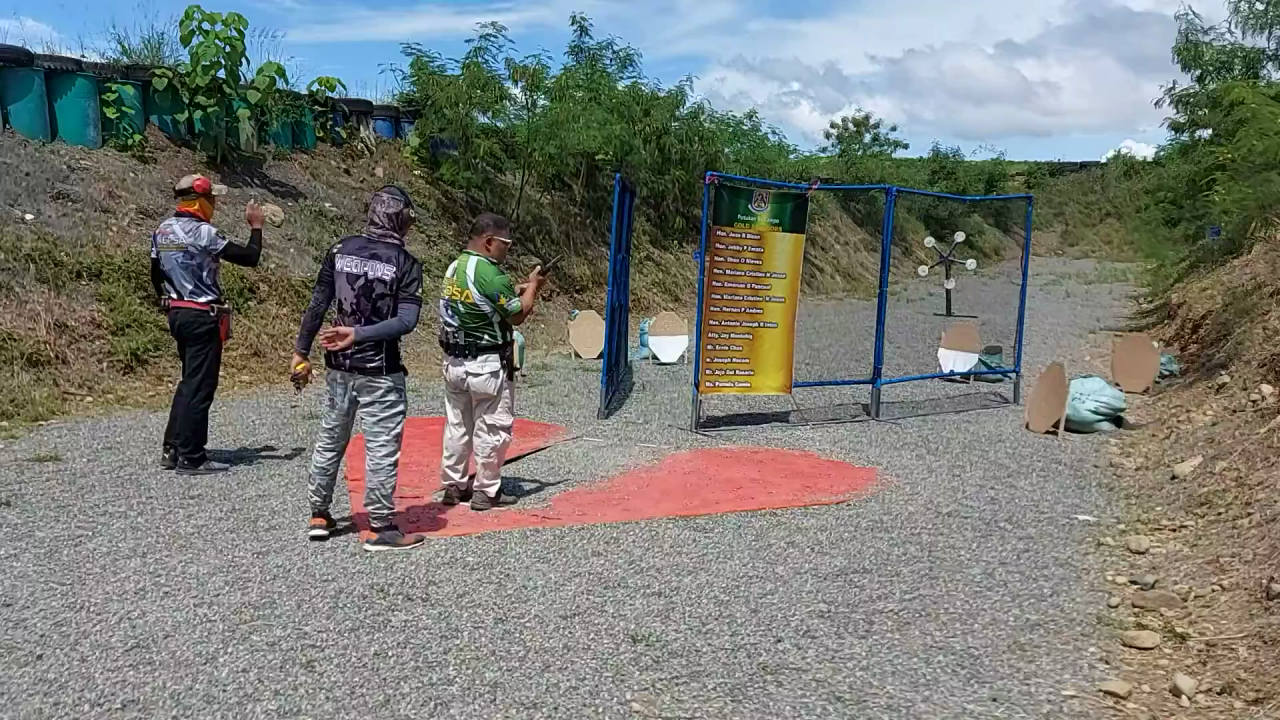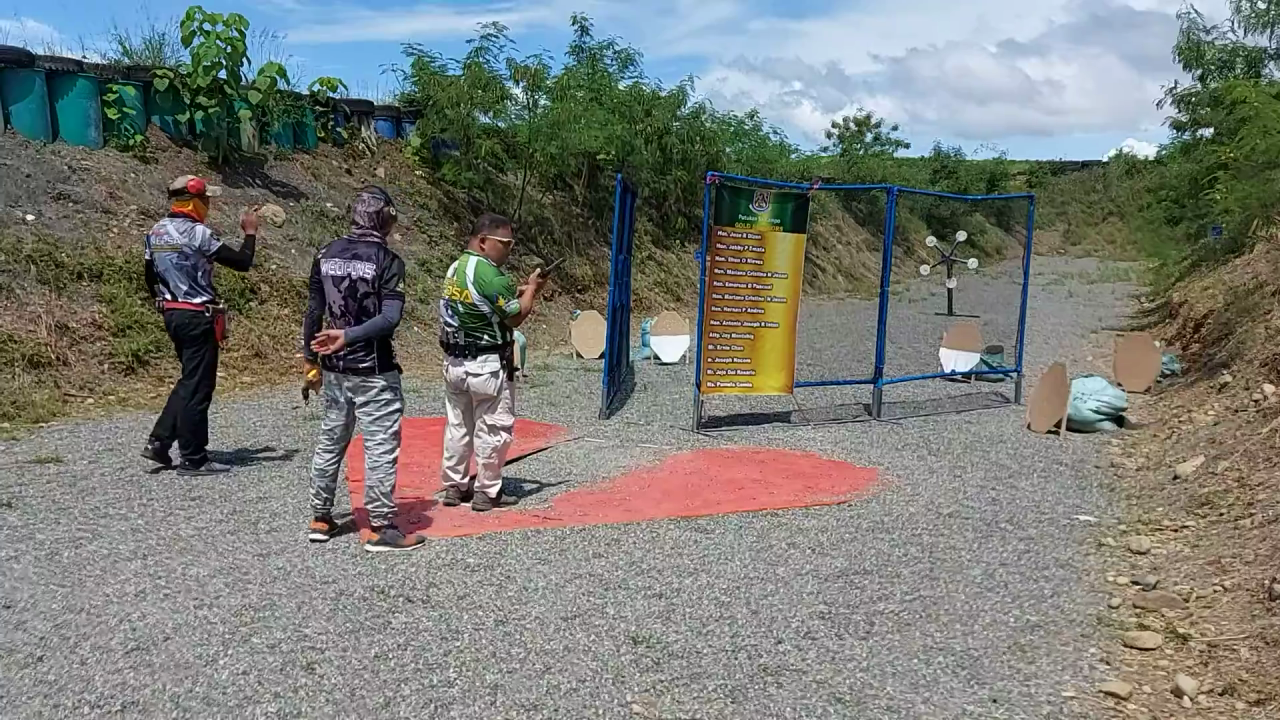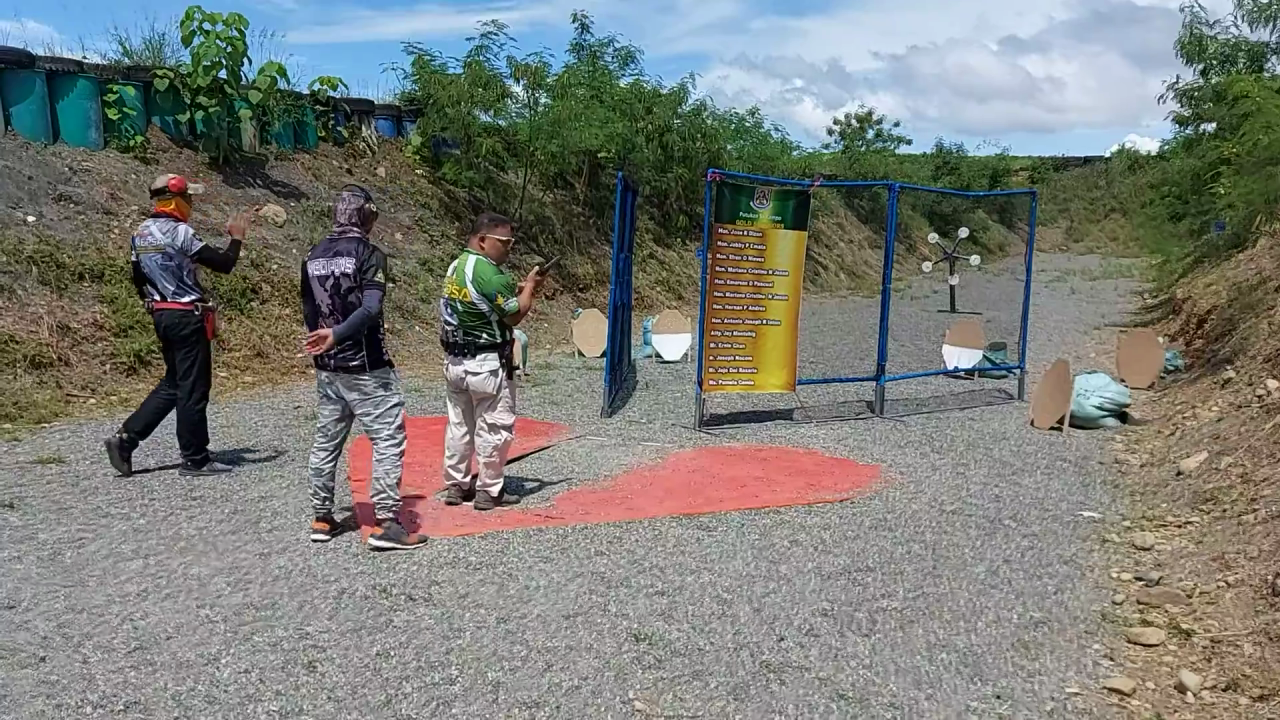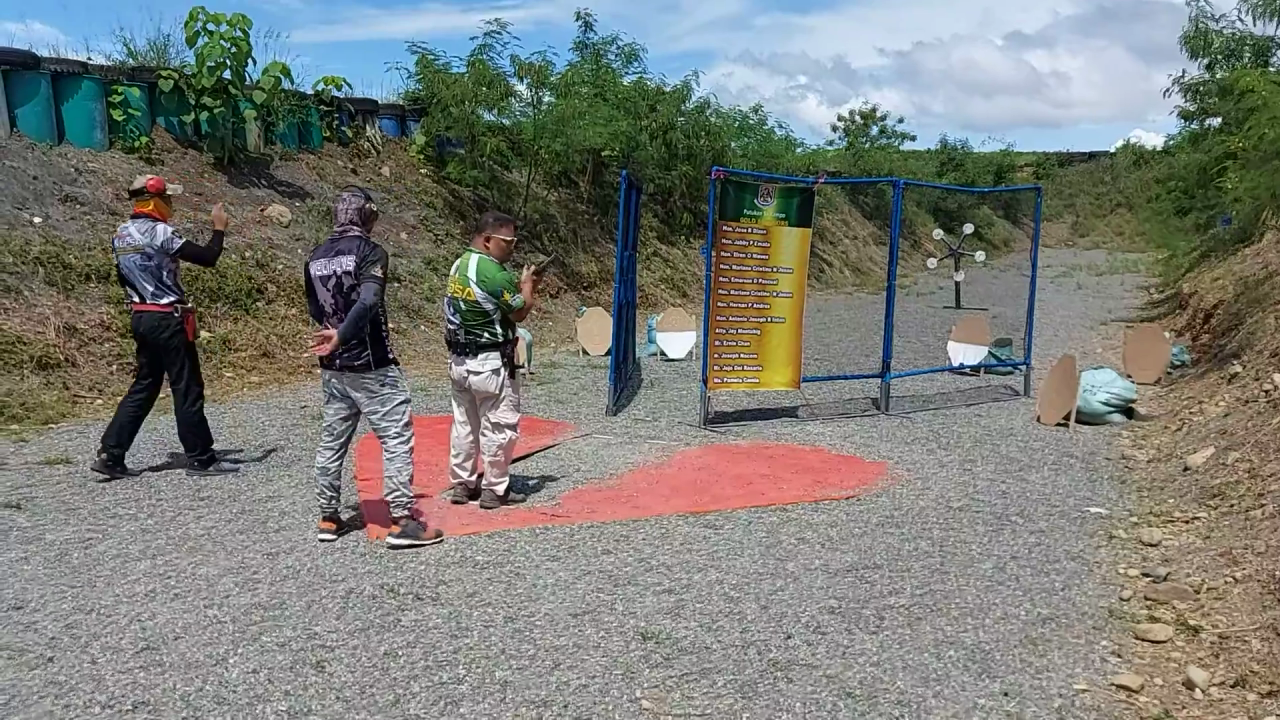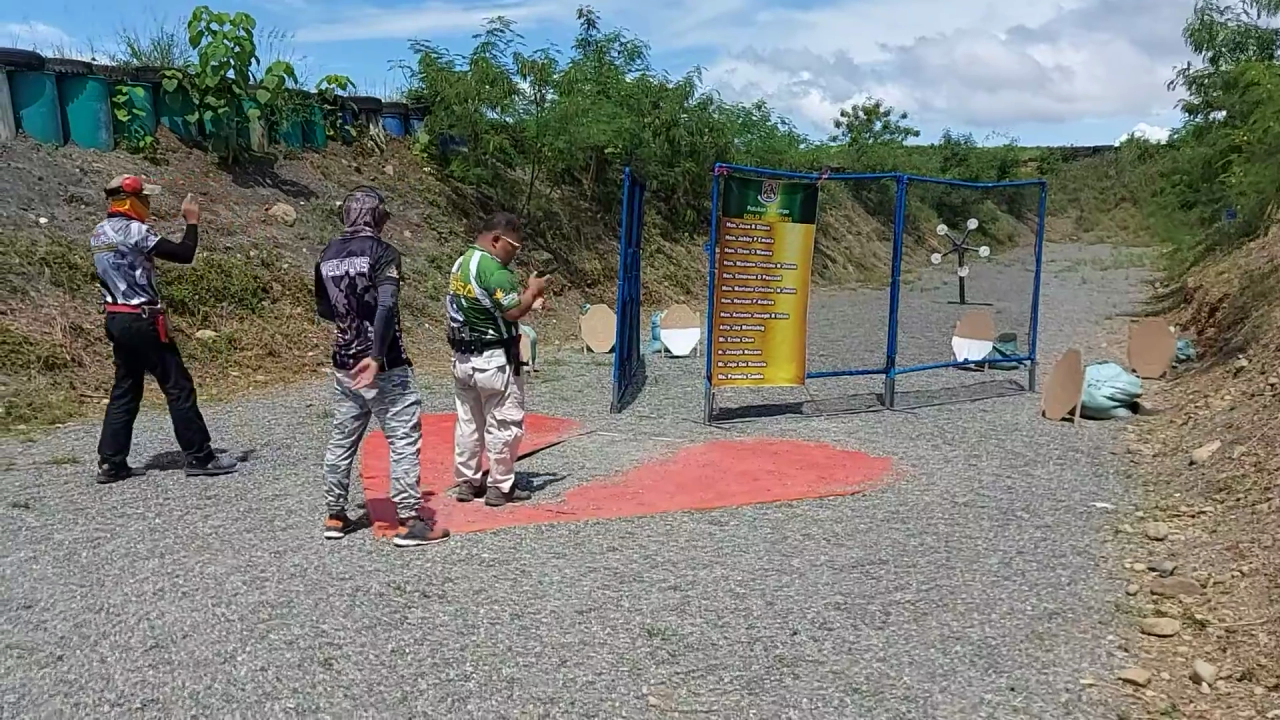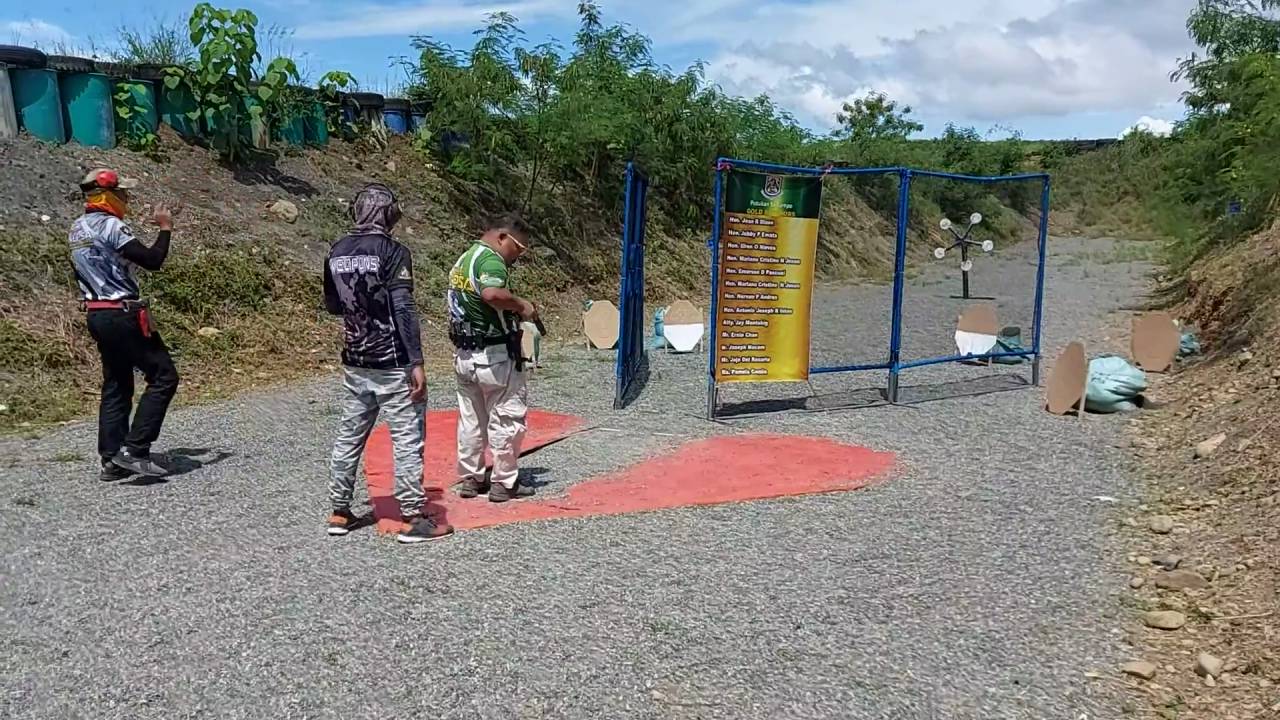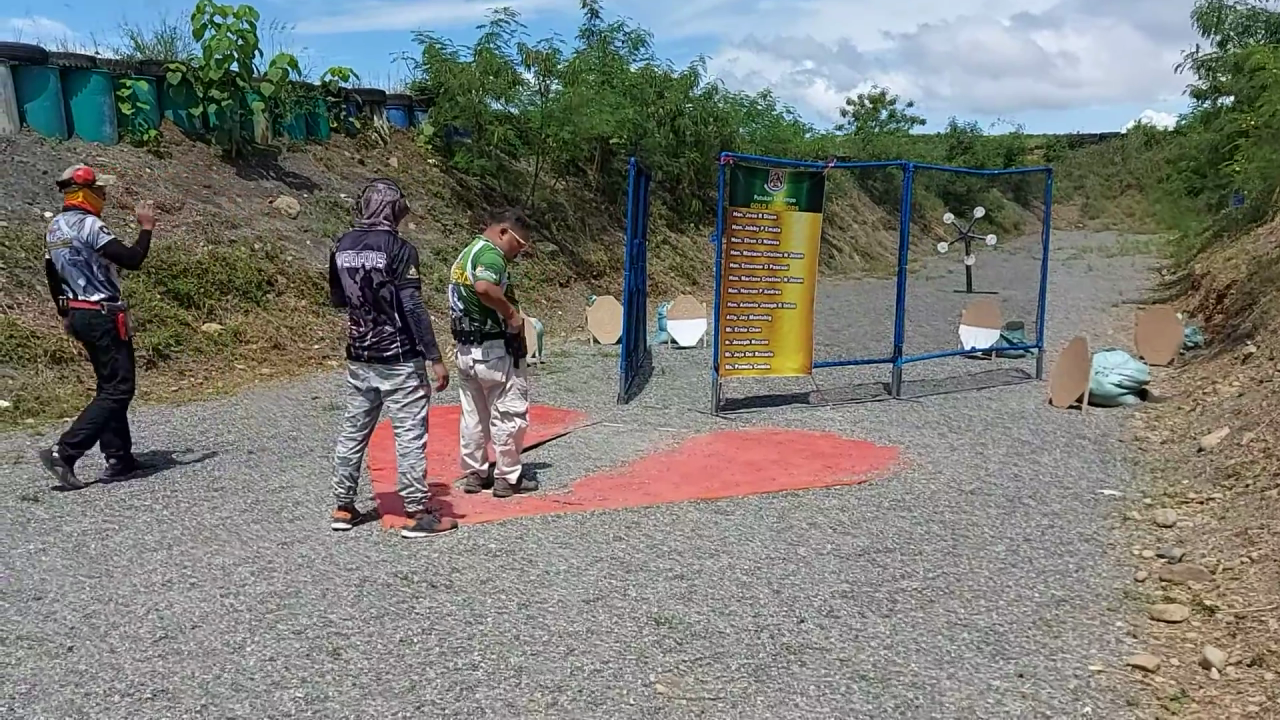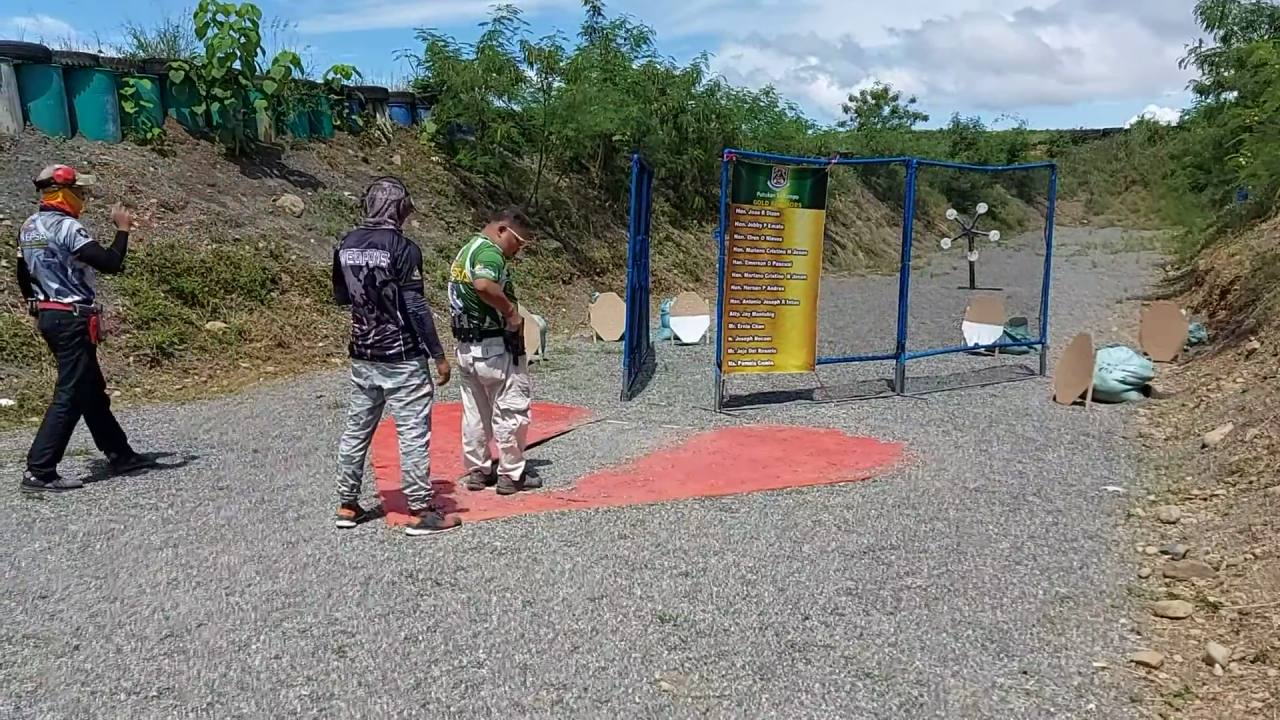
dt=0.2s
person 1, frame 1
left shoulder: (340, 251)
right shoulder: (405, 263)
left elbow: (317, 305)
right elbow: (406, 322)
left wrist: (302, 351)
right wrist: (357, 335)
left hip: (340, 366)
right hip: (380, 371)
left knee: (330, 439)
right knee: (382, 447)
left ankle: (319, 515)
right ankle: (380, 529)
person 1, frame 2
left shoulder: (327, 255)
right shoulder: (386, 260)
left elbow: (314, 313)
right elbow: (390, 319)
left wrist: (310, 359)
right wrist: (347, 337)
left hip: (336, 369)
right hip: (374, 370)
left knee: (330, 441)
right knee: (381, 447)
left ankle: (321, 519)
right ankle: (381, 529)
person 1, frame 3
left shoulder: (314, 256)
right shoulder: (369, 254)
left elbow: (309, 314)
right elbow: (370, 308)
right wrist: (335, 335)
left hip: (329, 368)
right hip: (367, 367)
left knee: (326, 441)
right knee: (389, 440)
left ankle: (322, 519)
right ankle: (386, 524)
person 1, frame 4
left shoulder: (316, 257)
right shoulder: (369, 252)
left elbow: (315, 313)
right elbow: (367, 302)
right wrist: (342, 337)
left hip: (334, 368)
right hip: (372, 365)
left knee: (332, 440)
right knee: (396, 439)
left ankle: (328, 519)
right ankle: (402, 521)
person 1, frame 5
left shoulder: (327, 256)
right shoulder: (382, 252)
left elbow: (324, 311)
right elbow: (386, 305)
right wrist: (376, 356)
left hip: (345, 364)
right hip: (379, 363)
left knee: (342, 439)
right knee: (404, 439)
left ankle: (335, 516)
right ankle: (409, 522)
person 1, frame 6
left shoulder: (336, 253)
right shoulder: (392, 251)
left elbow: (332, 305)
right elbow: (404, 309)
right wrist: (416, 362)
left hip: (355, 361)
right hip: (393, 362)
left knee: (349, 435)
right knee: (408, 438)
left ankle: (339, 512)
right ankle: (413, 519)
person 1, frame 7
left shoulder: (342, 247)
right shoulder: (399, 249)
left elbow: (337, 299)
right elbow: (413, 307)
right wrist: (435, 357)
left hip: (359, 357)
right hip: (399, 358)
left knee: (353, 430)
right knee: (410, 434)
left ankle: (343, 508)
right ankle: (416, 514)
person 1, frame 8
left shoulder: (346, 245)
right shoulder: (403, 248)
left elbow: (340, 296)
right elbow: (416, 308)
right wrist: (438, 355)
left hip: (362, 355)
right hip: (402, 356)
left knee: (356, 429)
right knee: (413, 432)
left ankle: (347, 505)
right ankle: (420, 512)
person 2, frame 1
left shoulder: (162, 230)
right shoulder: (203, 233)
left elbow: (156, 275)
right elbow: (250, 258)
right wrist: (256, 227)
left hip: (177, 313)
right hip: (202, 316)
left knee: (190, 382)
right knee: (200, 387)
left ankle: (173, 449)
right ankle: (191, 458)
person 2, frame 2
left shoulder: (156, 232)
right shoulder: (197, 233)
left elbow: (150, 277)
right elbow: (241, 262)
right wrist: (250, 233)
left hip: (173, 315)
right hip: (198, 317)
left knee: (190, 381)
right knee: (198, 388)
left ankle: (158, 441)
right ankle: (193, 460)
person 2, frame 3
left shoulder: (140, 233)
right shoulder: (180, 232)
left elbow: (138, 279)
right elbow: (223, 264)
right wrist: (236, 237)
left hip: (162, 316)
right hip: (187, 317)
left knee: (172, 384)
right knee: (193, 389)
left ankle: (126, 439)
right ankle: (196, 459)
person 2, frame 4
left shoulder: (121, 235)
right shoulder: (158, 232)
right elbow: (206, 259)
right wrist: (219, 228)
left hip: (140, 319)
right hip: (167, 320)
left knee: (143, 388)
right knee: (188, 389)
left ankle: (108, 455)
right ankle: (201, 459)
person 2, frame 5
left shoulder: (99, 233)
right shoulder: (135, 230)
right elbow: (184, 255)
right wrist: (192, 222)
left hip: (115, 319)
right hip: (141, 320)
left knee: (125, 391)
right knee: (178, 386)
left ankle: (111, 463)
right ankle: (201, 458)
person 2, frame 6
left shoulder: (77, 229)
right shoulder: (110, 226)
right elbow: (153, 260)
right wrist: (165, 229)
left hip: (96, 316)
right hip: (123, 314)
left knee: (116, 388)
right knee: (163, 376)
left ankle: (114, 460)
right ankle: (133, 449)
person 2, frame 7
left shoulder: (54, 227)
right shoulder: (89, 225)
left elbow: (52, 276)
right elbow: (132, 260)
left wrist: (65, 313)
right wrist: (146, 227)
left hip: (78, 314)
right hip: (102, 315)
left knee: (111, 386)
right knee: (118, 388)
left ankle: (119, 459)
right ankle: (63, 452)
person 2, frame 8
left shoulder: (29, 227)
right shoulder: (67, 227)
left elbow: (22, 275)
right elbow: (110, 263)
left wrist: (38, 310)
right wrist: (123, 229)
left hip: (48, 316)
right hip: (72, 318)
left knee: (91, 388)
right knee: (71, 395)
left ankle: (119, 455)
right ankle: (39, 470)
person 3, frame 1
left shoulder: (454, 268)
right shoulder: (490, 274)
right elbow: (517, 315)
left wrist: (514, 292)
right wrist: (532, 287)
left hip: (454, 361)
right hip: (487, 363)
left knee: (457, 426)
right knee: (492, 429)
left ankle: (453, 486)
right ankle: (486, 492)
person 3, frame 2
left shoulder: (456, 268)
right shoulder: (490, 274)
right elbow: (515, 317)
left wrist: (515, 293)
right wrist: (531, 290)
left hip: (454, 361)
right hip: (486, 364)
left knee: (458, 426)
right knee: (493, 429)
left ankle: (454, 487)
right ankle: (487, 493)
person 3, frame 3
left shoulder: (456, 267)
right shoulder: (490, 273)
right elbow: (513, 316)
left wrist: (517, 290)
right wrist: (528, 290)
left hip: (455, 360)
right hip: (486, 362)
left knee: (459, 425)
right knee: (494, 427)
left ankle: (456, 486)
right ankle: (489, 491)
person 3, frame 4
left shoulder: (459, 265)
right shoulder: (492, 271)
right elbow: (520, 312)
left wrist: (518, 286)
right wrist: (527, 285)
left hip: (459, 359)
right hip: (490, 361)
left knee: (464, 425)
right knee: (499, 426)
left ankle: (461, 485)
right ankle: (495, 490)
person 3, frame 5
left shoulder: (461, 263)
right shoulder: (492, 267)
right elbow: (513, 311)
left wrist: (525, 298)
right wrist: (532, 289)
left hip: (463, 356)
right hip: (494, 359)
left knee: (469, 422)
right knee: (504, 423)
left ankle: (467, 482)
right ankle: (500, 487)
person 3, frame 6
left shoulder: (465, 259)
right shoulder: (491, 260)
right elbow: (491, 294)
left wrist: (511, 310)
right wrist: (521, 305)
left hip: (464, 353)
right hip: (495, 354)
left knee: (471, 419)
right knee: (507, 419)
left ankle: (470, 478)
right ankle: (504, 483)
person 3, frame 7
left shoulder: (467, 253)
right shoulder: (490, 254)
right elbow: (484, 288)
left wrist: (505, 313)
right wrist: (512, 313)
left hip: (466, 348)
right hip: (495, 349)
left knee: (473, 415)
right knee: (510, 415)
left ankle: (474, 474)
right ankle: (508, 478)
person 3, frame 8
left shoulder: (466, 250)
right shoulder: (488, 251)
right elbow: (484, 286)
left wrist: (504, 311)
right wrist: (511, 311)
left hip: (466, 346)
right hip: (495, 346)
left knee: (475, 412)
right knee: (512, 411)
left ankle: (477, 471)
right ankle: (511, 475)
